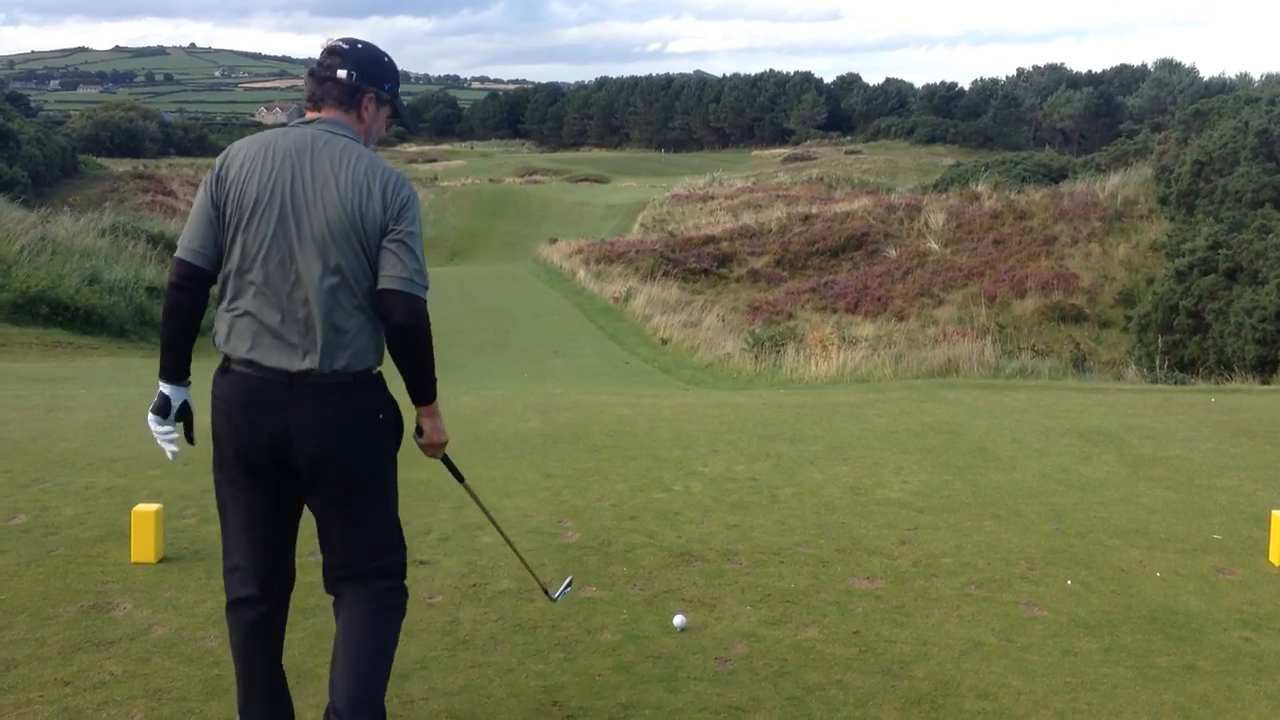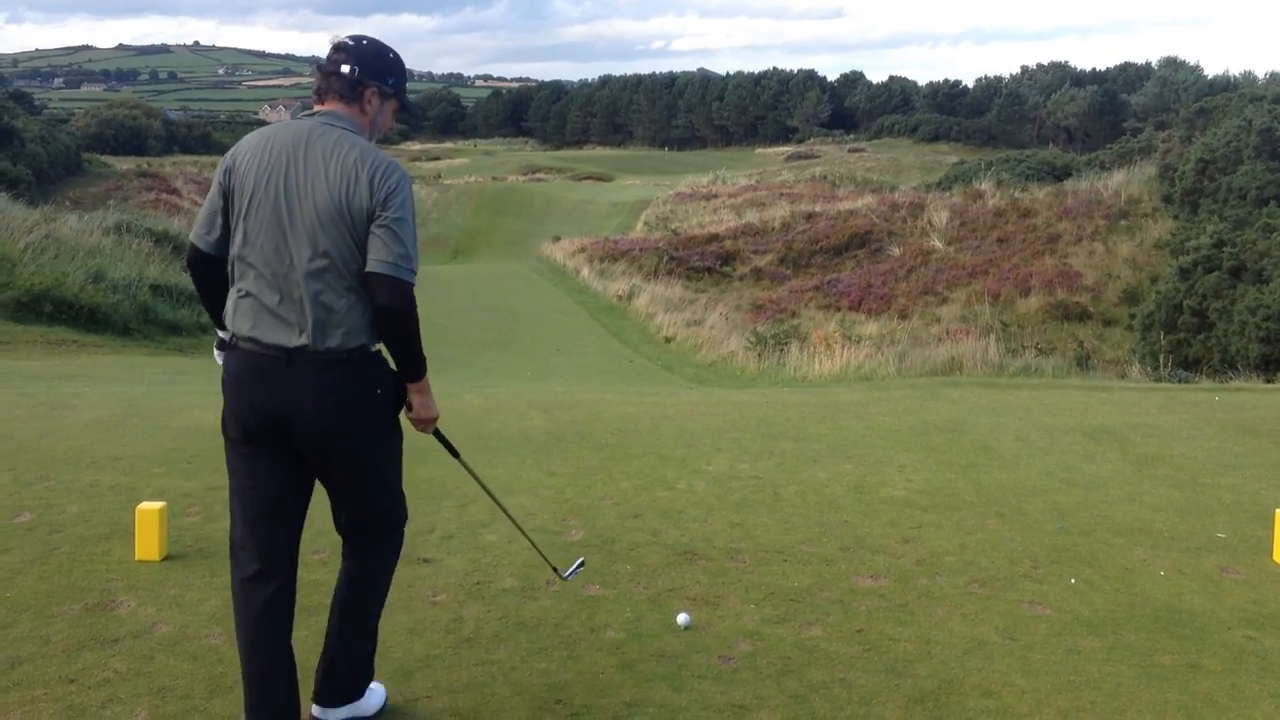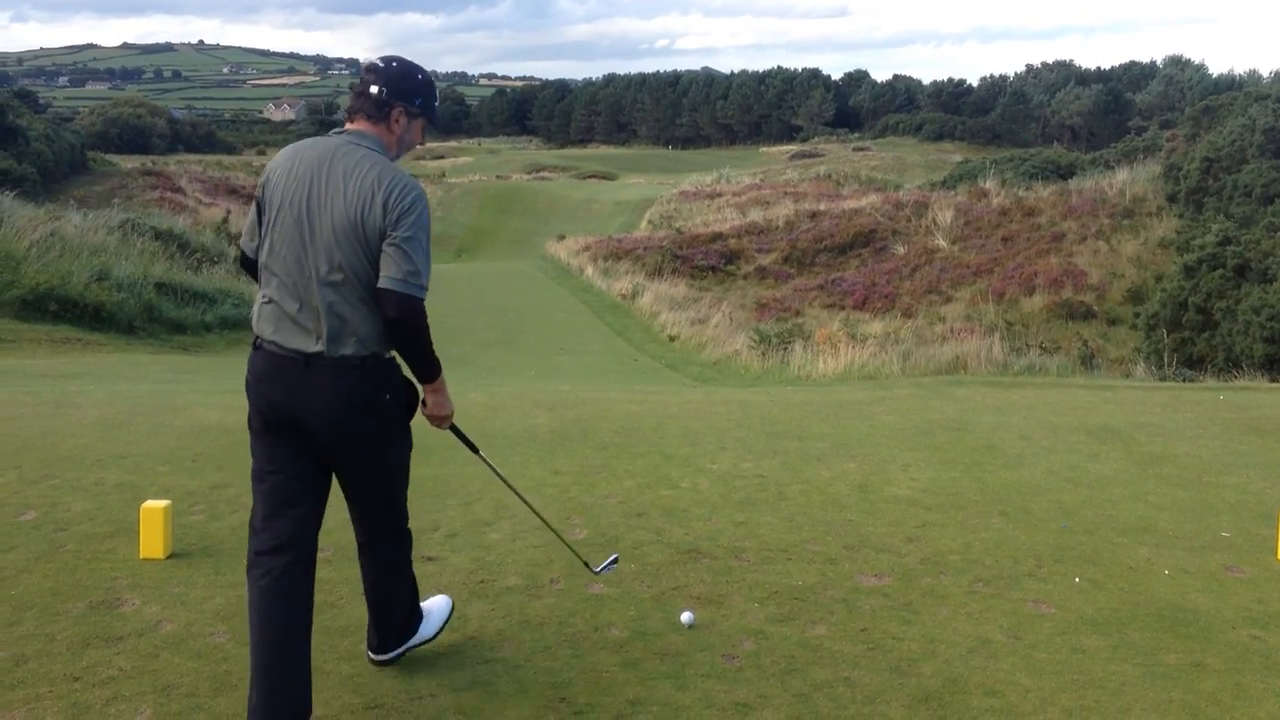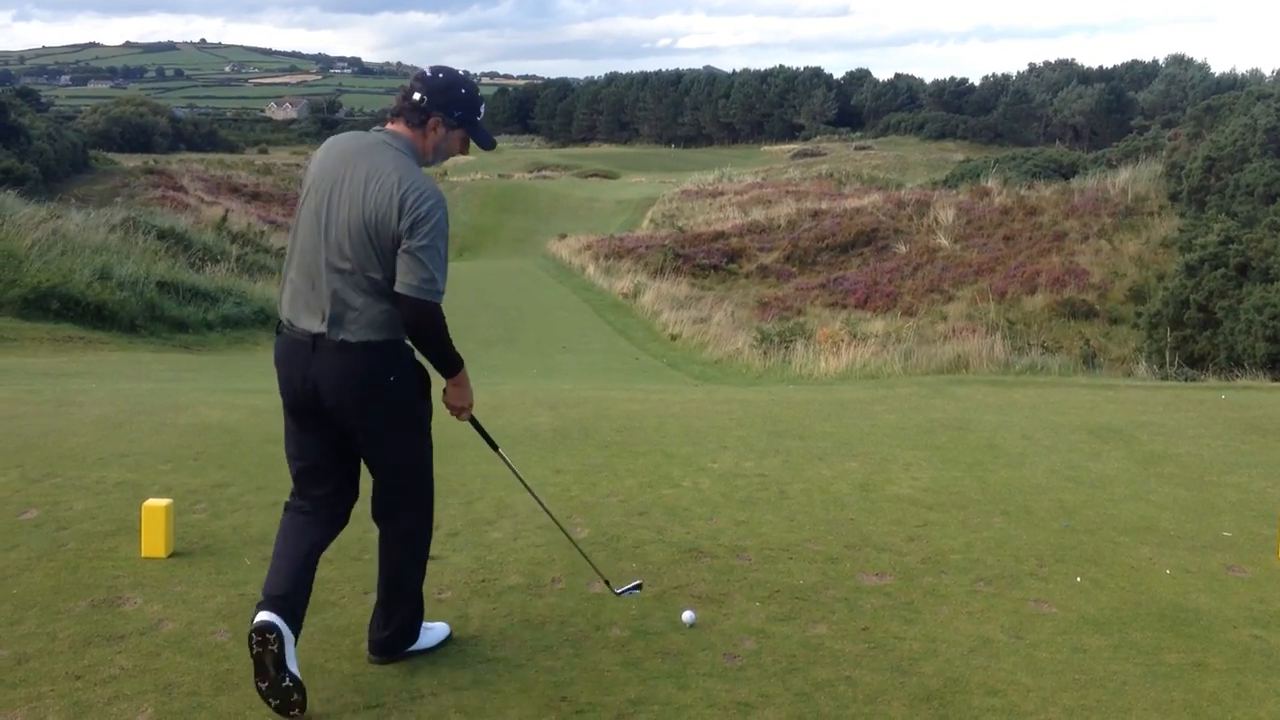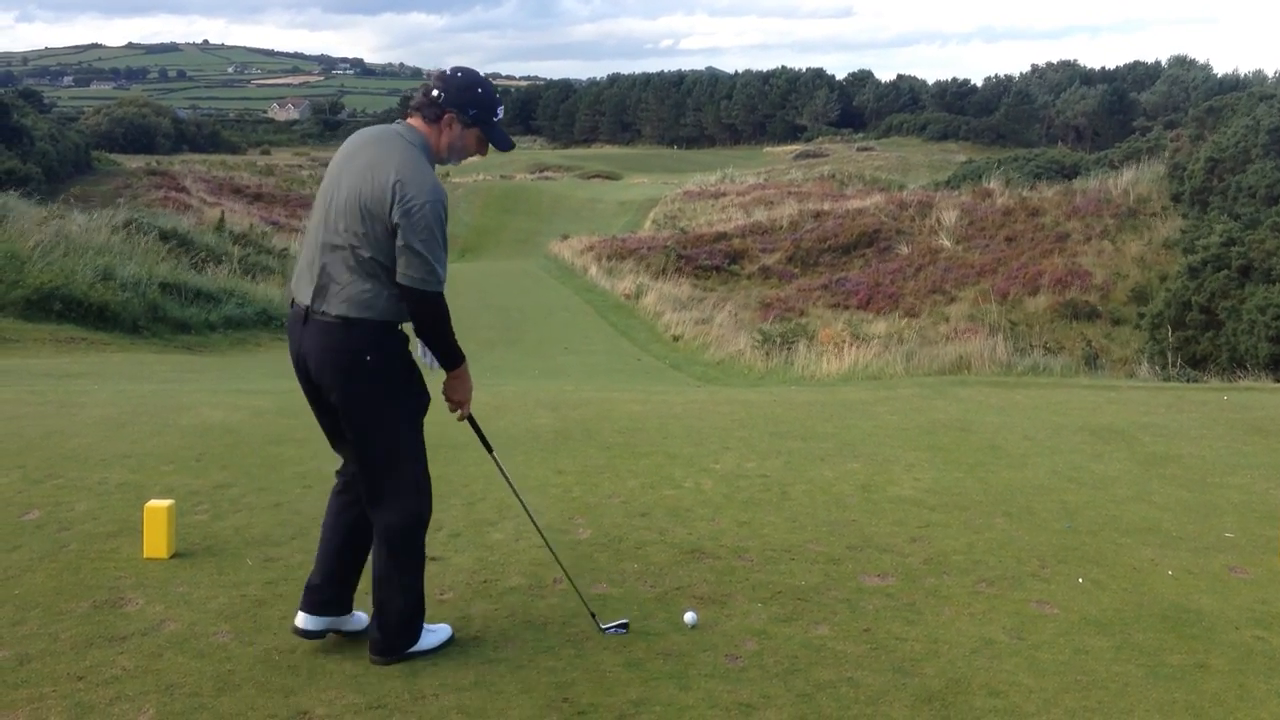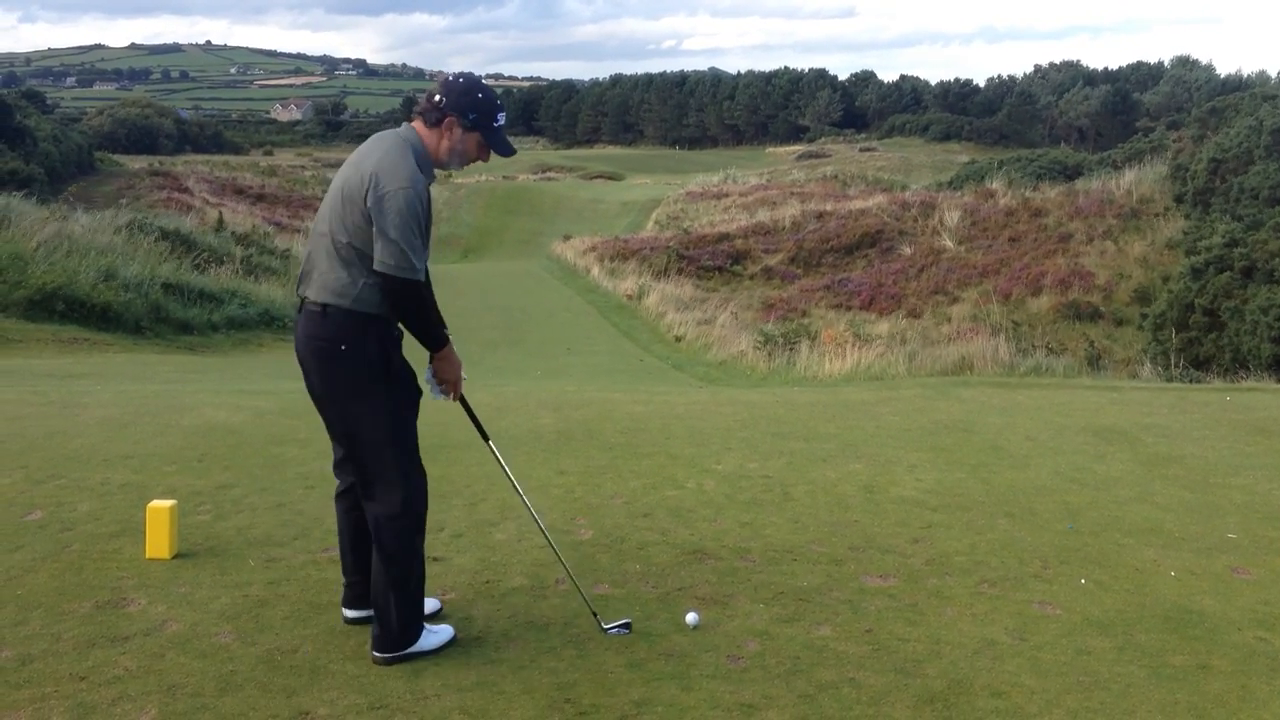
dt=0.2s
person 1, frame 1
left shoulder: (237, 160)
right shoulder: (386, 184)
left elbow: (186, 280)
right elbow: (405, 313)
left wrist: (172, 381)
right wrist: (427, 407)
left hip: (245, 397)
right hip: (343, 407)
left knee: (253, 584)
right knee: (369, 580)
person 1, frame 2
left shoulder: (247, 151)
right shoulder: (380, 173)
left elbow: (202, 258)
right elbow: (390, 293)
right wrist: (416, 381)
left hip: (251, 376)
right hip: (342, 382)
left knee: (260, 560)
right knee: (373, 531)
person 1, frame 3
left shoulder: (284, 163)
right shoulder: (400, 191)
left elbow: (251, 258)
right elbow: (401, 306)
right wrist: (432, 381)
left hip: (274, 373)
right hip: (355, 383)
left knee: (278, 544)
right knee: (380, 522)
right ankle: (391, 630)
person 1, frame 4
left shoulder: (331, 152)
right shoulder: (420, 196)
right elbow: (417, 308)
right wrist: (453, 373)
left hip: (297, 351)
right hip: (369, 365)
left knee: (315, 498)
right knee: (403, 504)
left ankle: (277, 614)
right ankle: (394, 632)
person 1, frame 5
left shoulder: (361, 142)
right shoulder: (419, 186)
right elbow: (420, 294)
left wrist: (422, 338)
right wrist: (455, 368)
left hip: (309, 328)
right hip: (361, 345)
left knee: (361, 471)
right knee: (401, 490)
left ankle: (325, 602)
right ankle: (397, 633)
person 1, frame 6
left shoulder: (390, 149)
right shoulder: (403, 178)
right elbow: (400, 281)
left wrist: (436, 338)
right wrist: (442, 350)
left hip: (322, 326)
right hip: (351, 336)
left knee: (360, 469)
right knee: (395, 482)
left ankle: (363, 595)
right ankle: (397, 632)
